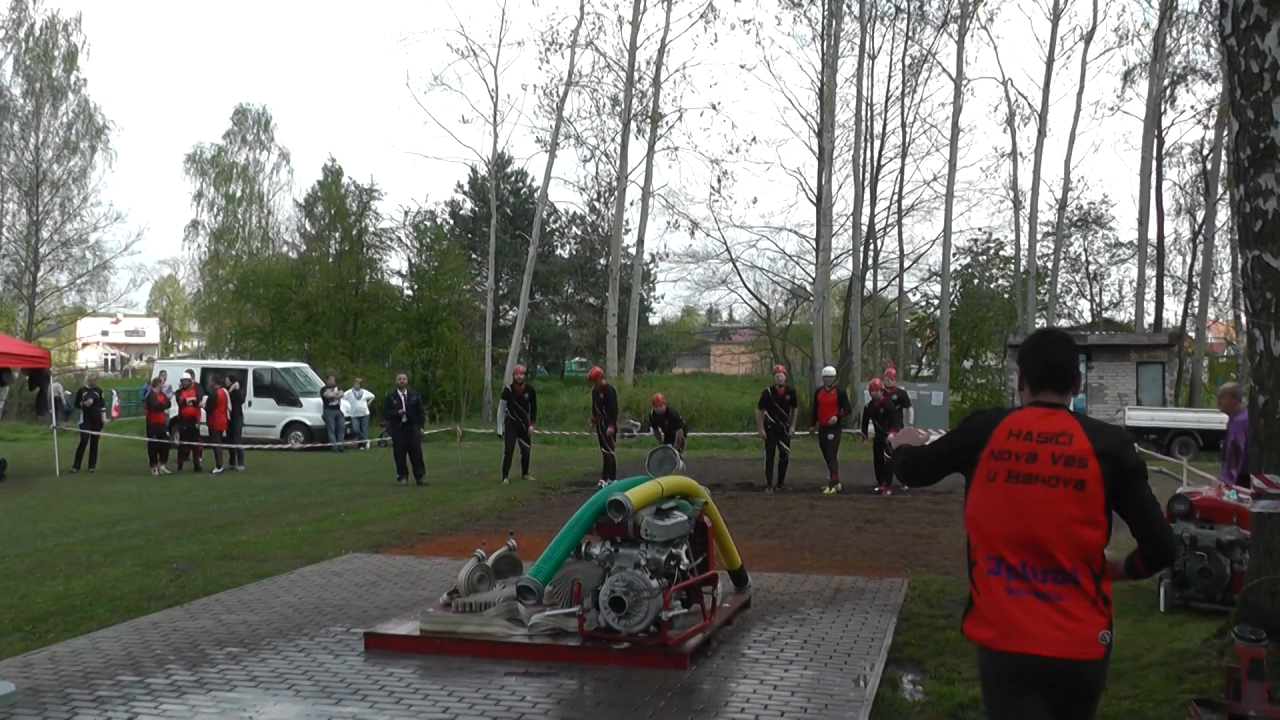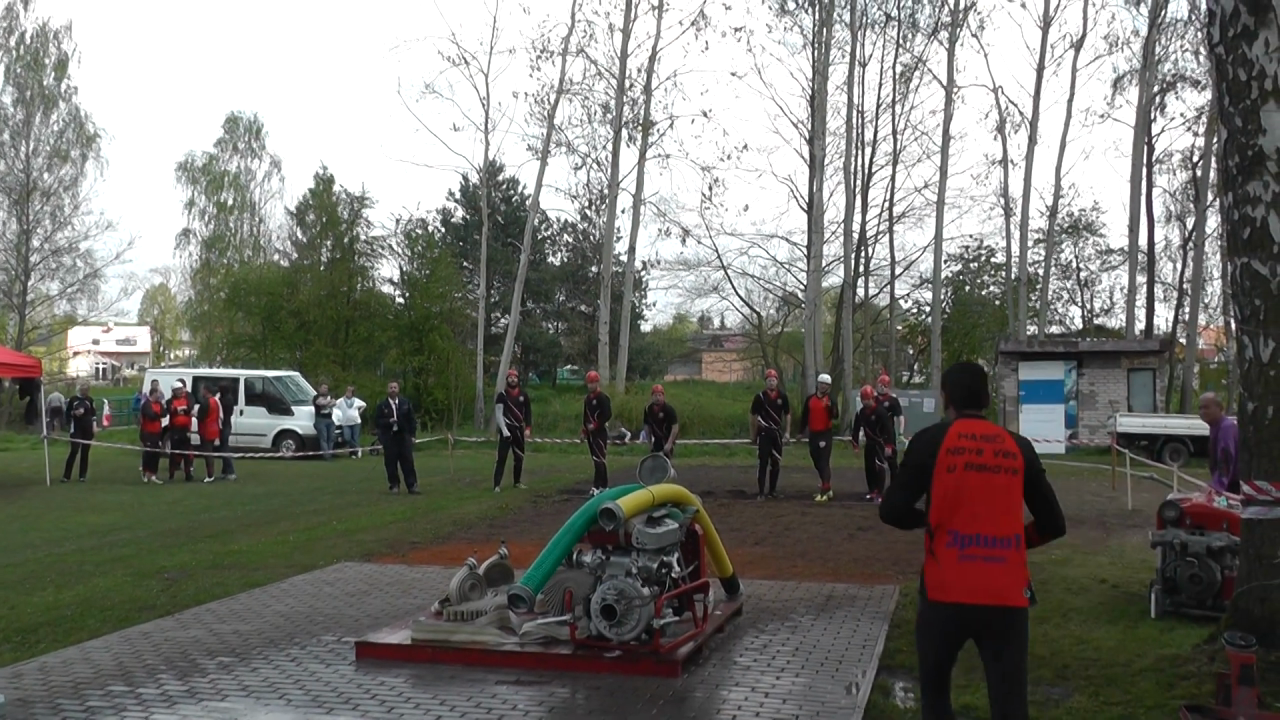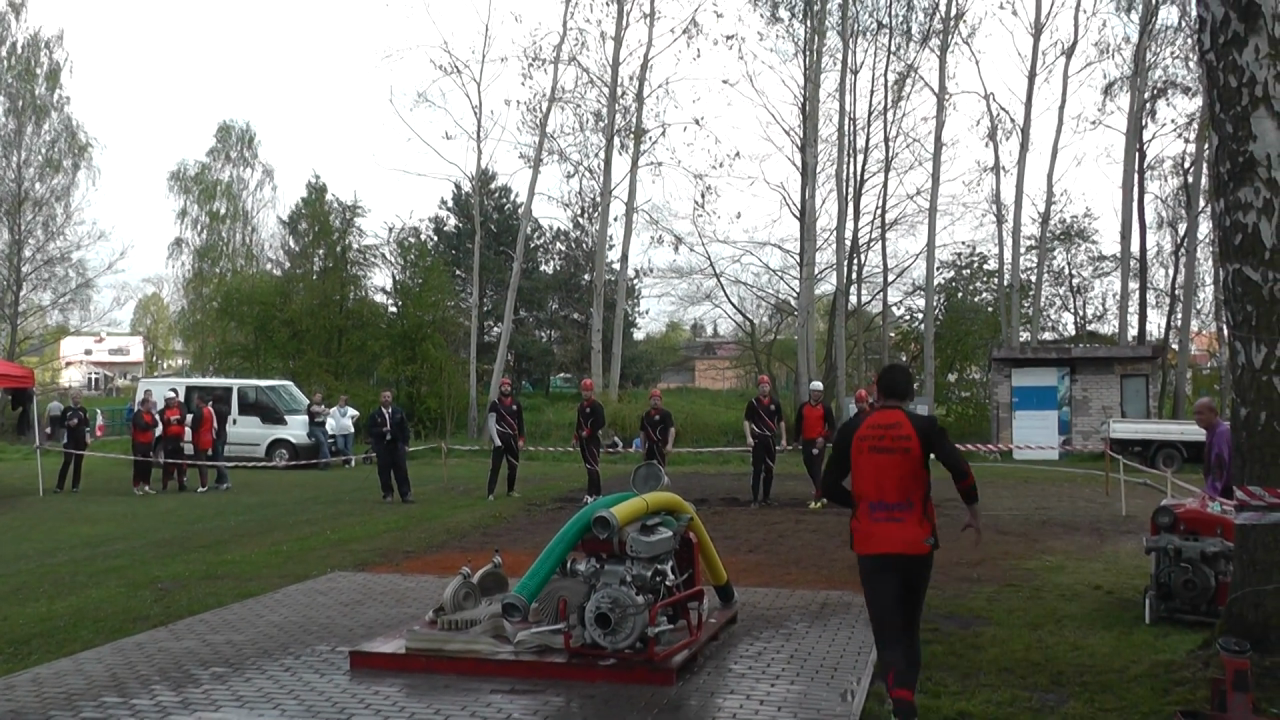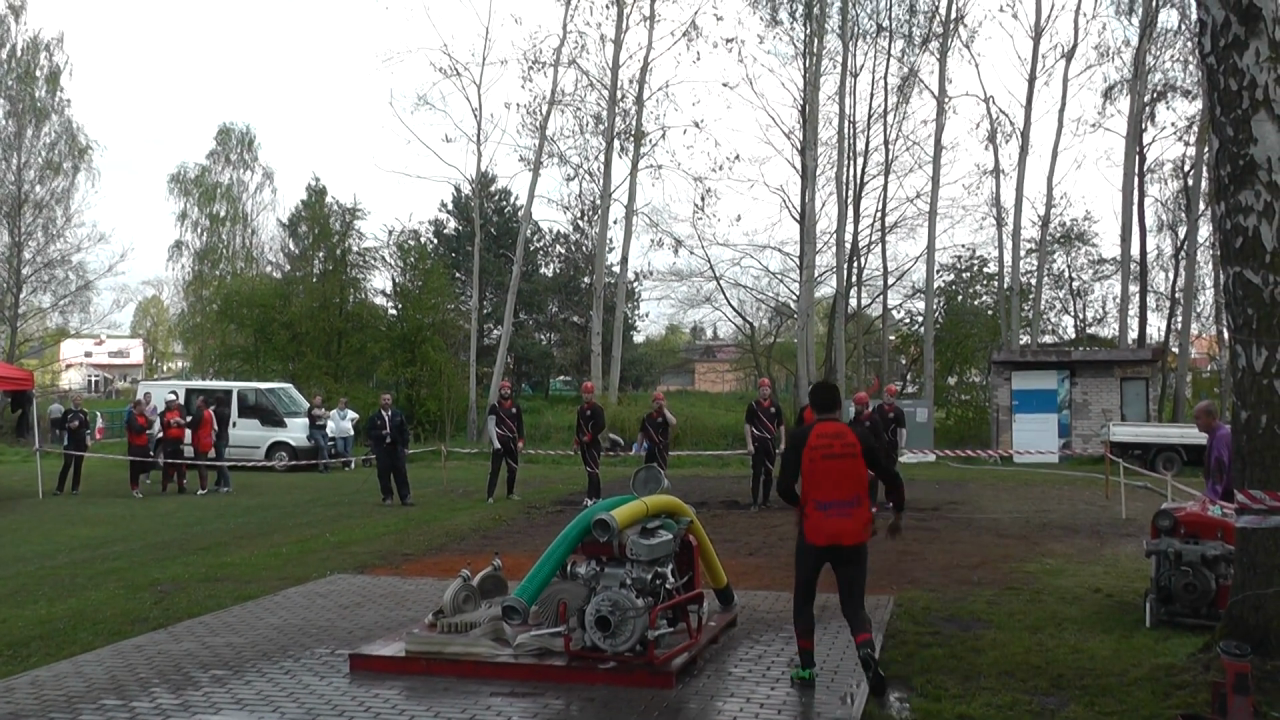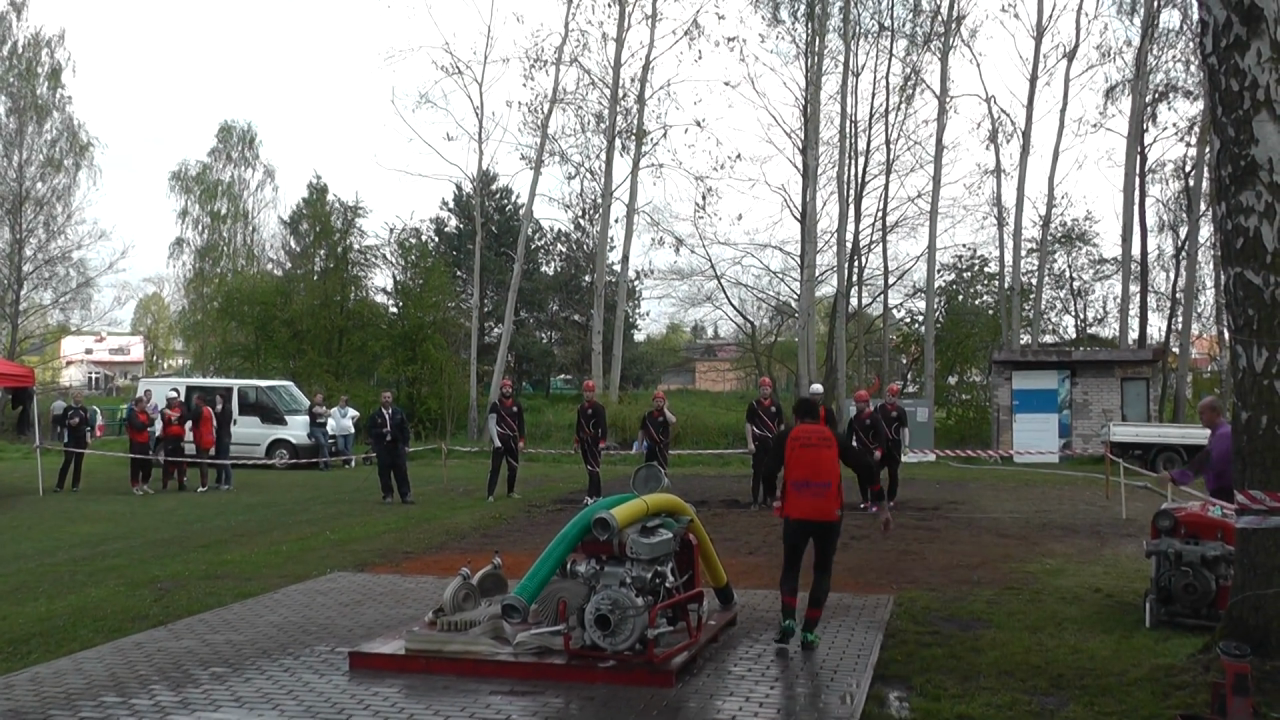
dt=0.5s
person 1, frame 1
left shoulder: (982, 432)
right shoulder: (1108, 443)
left elbow: (912, 469)
right elbow: (1161, 547)
left wrist: (905, 446)
right wrist: (1123, 567)
left hip: (1007, 640)
right hip: (1083, 644)
person 1, frame 2
left shoulder: (931, 440)
right shoulder: (1019, 447)
left elbow: (892, 511)
right elbow: (1053, 525)
left hip: (946, 595)
right hip: (1007, 597)
left knee: (934, 690)
person 1, frame 3
left shoulder: (853, 430)
right shoulder: (925, 427)
left elbow: (829, 486)
right elbow: (959, 468)
right wrist: (973, 511)
left hip: (873, 547)
right hip: (917, 545)
left knee: (887, 636)
right knee: (909, 625)
person 1, frame 4
left shoulder: (800, 439)
right shoulder: (859, 439)
left elbow: (783, 487)
right elbow: (892, 480)
right wrist: (898, 516)
left hip: (814, 536)
right hip: (854, 536)
left knee: (803, 599)
right knee: (854, 607)
left ankle: (806, 669)
right ankle: (866, 653)
person 1, frame 5
left shoulder: (786, 437)
right shoulder: (834, 438)
left elbow: (770, 474)
left wrist: (776, 499)
right wrist: (884, 507)
left hip: (796, 514)
right hip: (829, 515)
left knee: (791, 569)
right knee: (822, 572)
left ankle: (788, 622)
right ankle: (809, 632)
